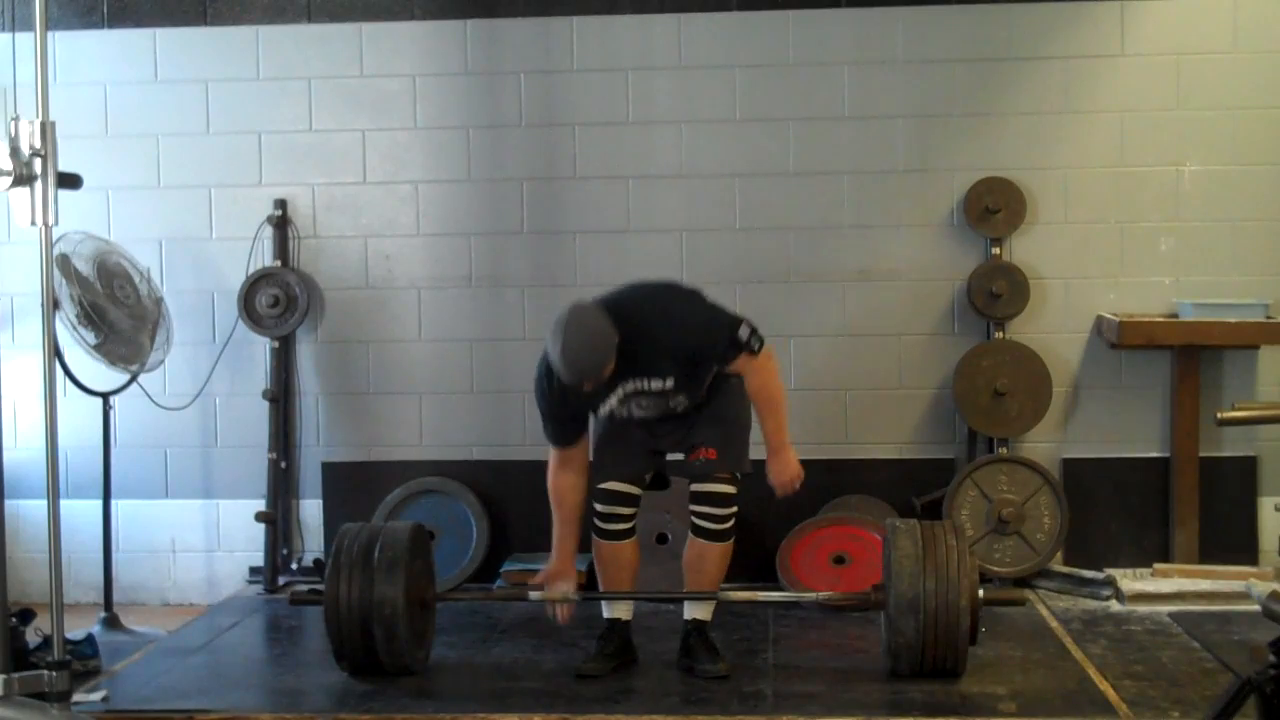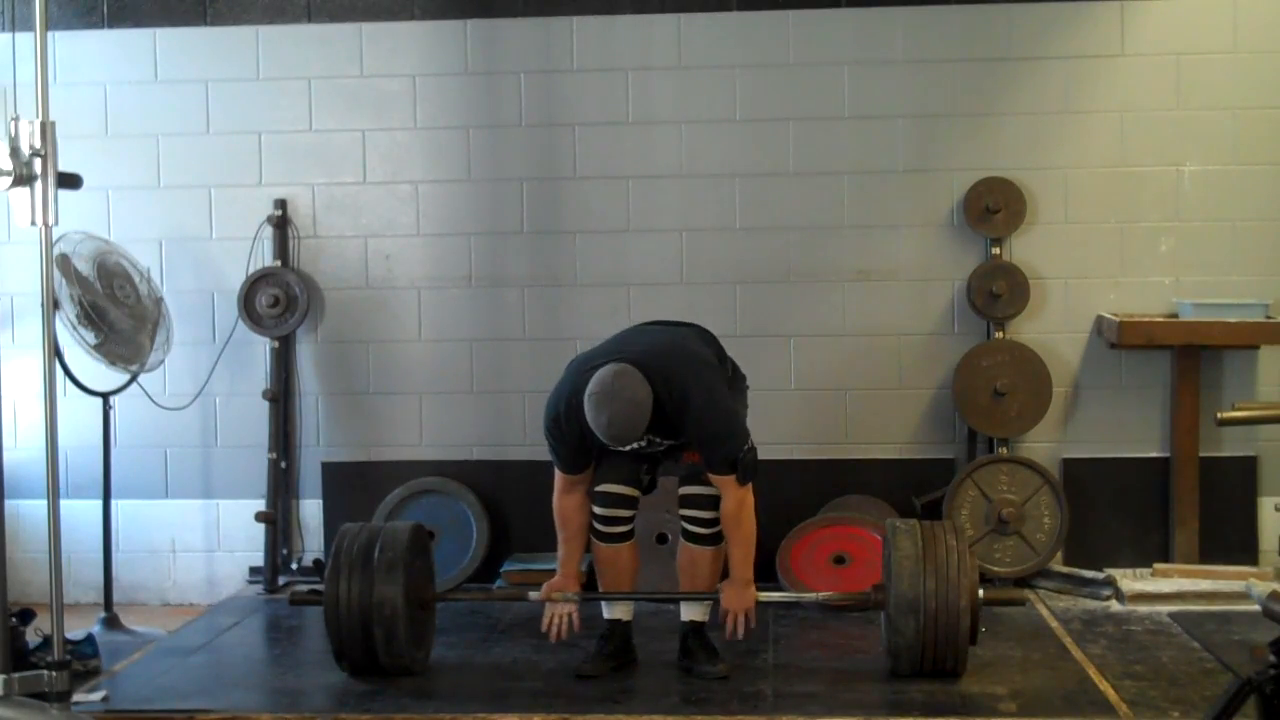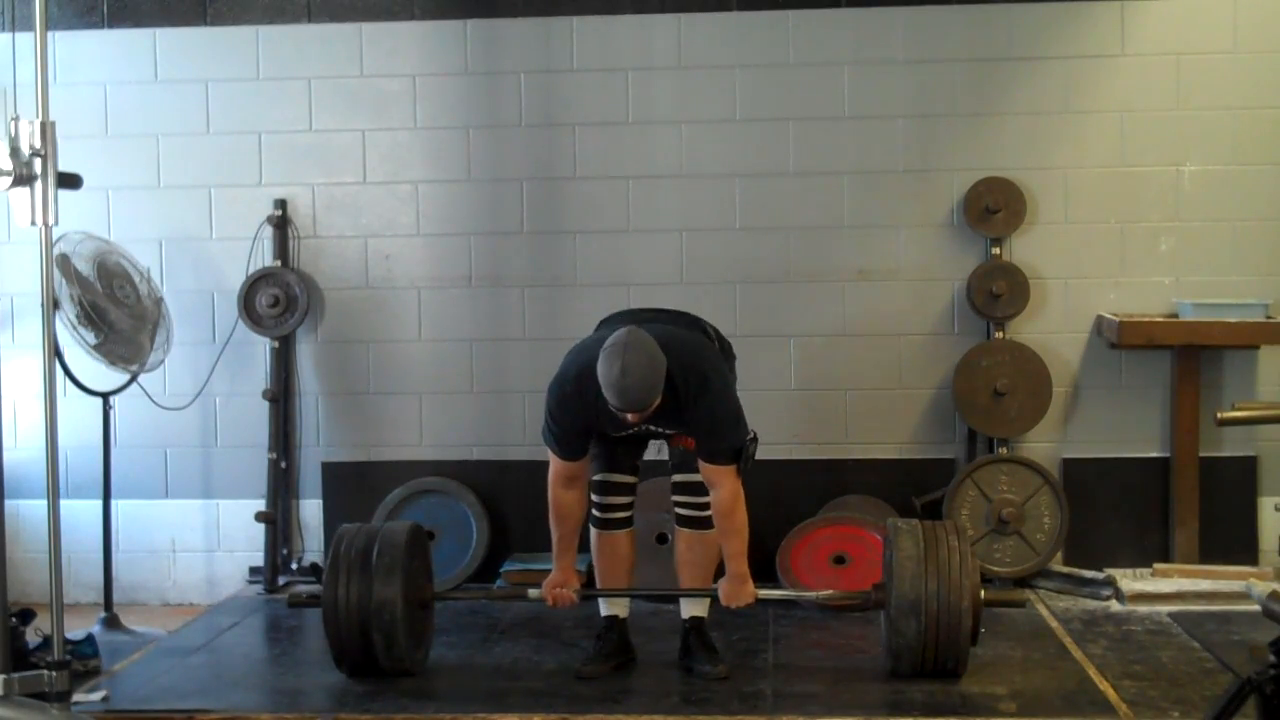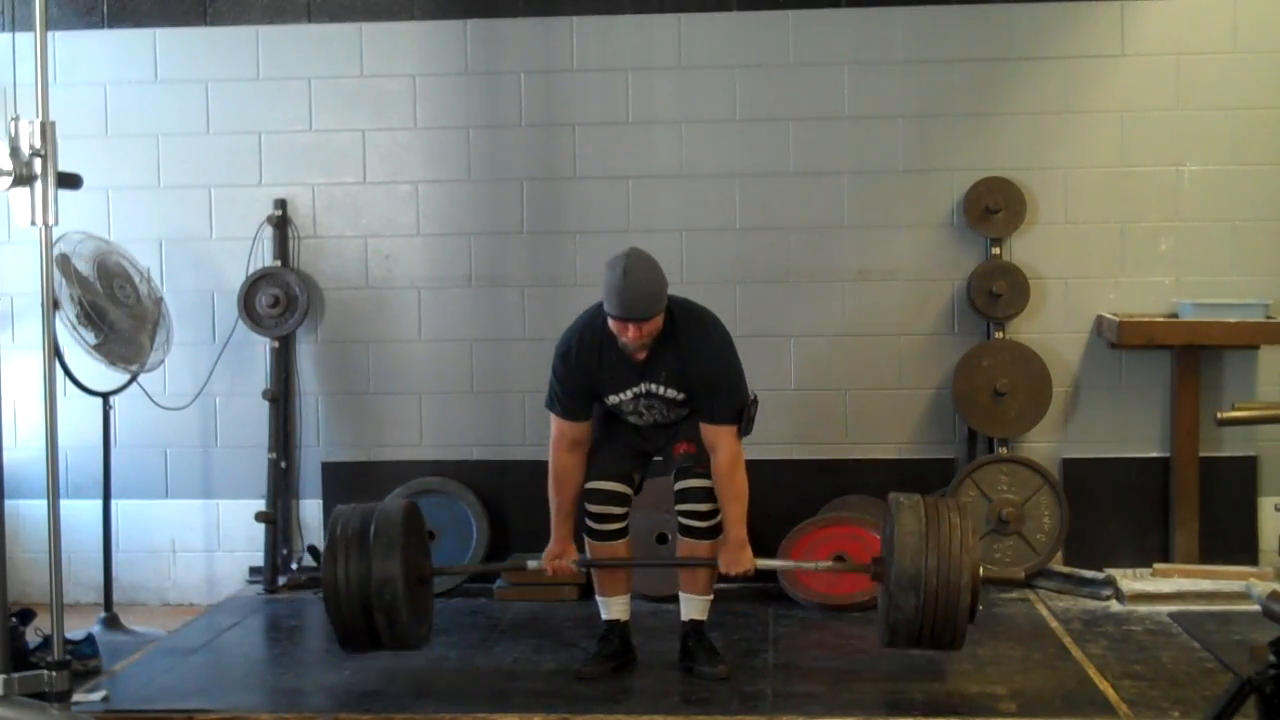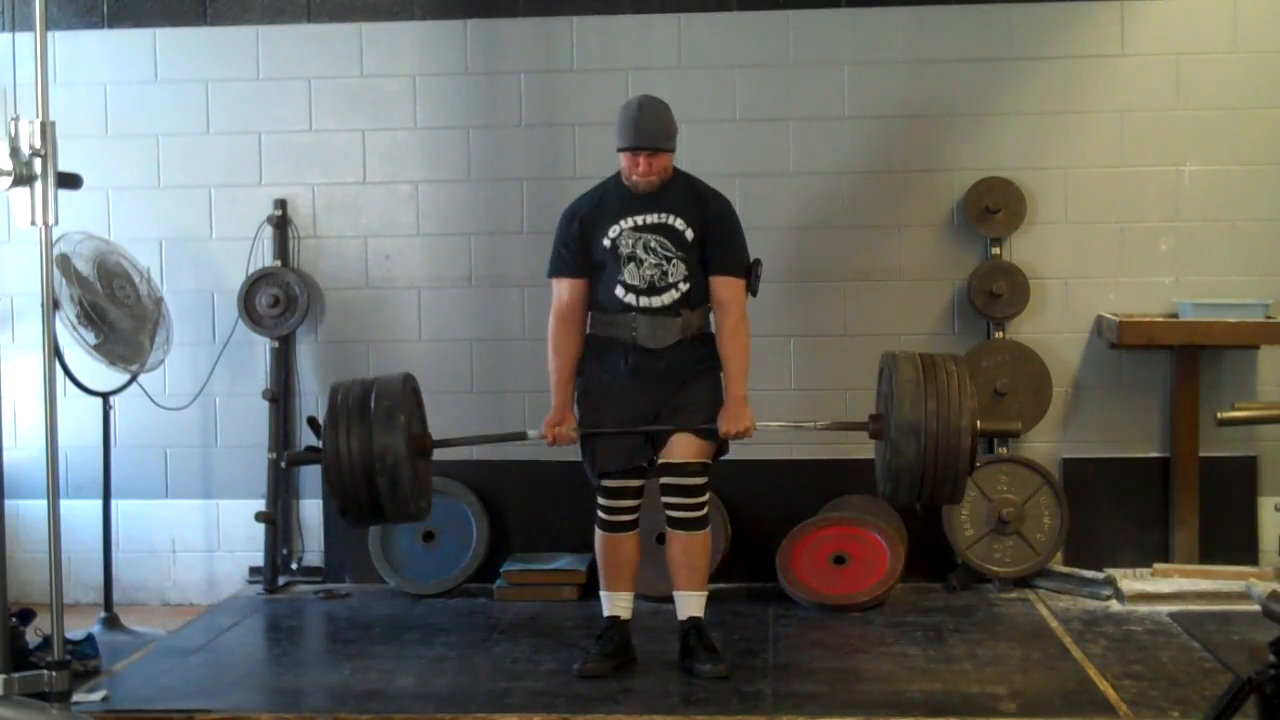
dt=1s
person 1, frame 1
left shoulder: (671, 317)
right shoulder: (556, 380)
left elbow: (757, 361)
right elbow: (566, 466)
left wrist: (780, 451)
right wrist: (562, 558)
left hip: (709, 397)
left knee: (714, 503)
right knee: (610, 505)
left ankle: (695, 635)
right ankle: (616, 634)
person 1, frame 2
left shoulder: (706, 402)
right shoulder: (566, 408)
left elbow: (735, 493)
right elbow: (571, 490)
left wrist: (741, 581)
right wrist: (567, 574)
left knee: (703, 509)
right knee: (609, 506)
left ankle: (694, 635)
right ankle: (617, 635)
person 1, frame 3
left shoulder: (706, 380)
right shoulder: (571, 386)
left elbow: (723, 487)
right elbow: (567, 482)
left wrist: (737, 574)
right wrist: (563, 567)
left hip: (691, 380)
left knee: (696, 499)
right knee: (608, 500)
left ankle: (694, 633)
right ankle: (614, 633)
person 1, frame 4
left shoulder: (705, 338)
right shoulder: (578, 345)
left elbow: (724, 449)
right elbow: (568, 446)
left wrist: (736, 540)
right wrist: (561, 536)
left hip: (693, 418)
right hip: (617, 420)
left knee: (699, 505)
right knee: (601, 506)
left ankle: (694, 634)
right ankle: (615, 635)
person 1, frame 5
left shoulder: (708, 207)
right shoulder: (585, 212)
left elbow: (731, 307)
right elbow: (566, 311)
left wrist: (737, 397)
right wrist: (560, 402)
left hip: (689, 369)
right hip: (611, 369)
left knee: (686, 501)
right knee: (615, 505)
left ankle: (693, 632)
right ankle: (616, 632)
